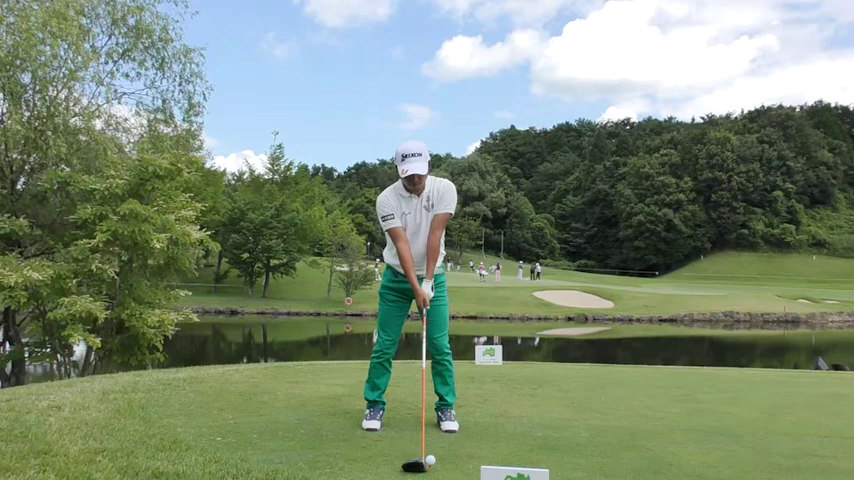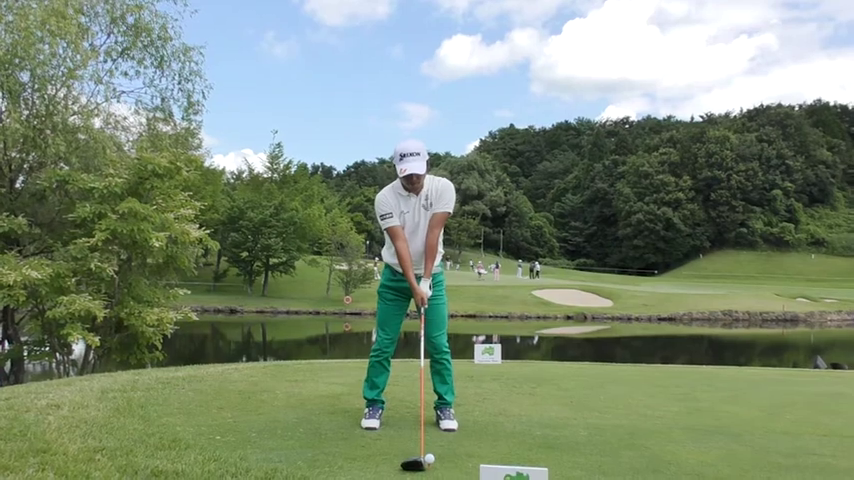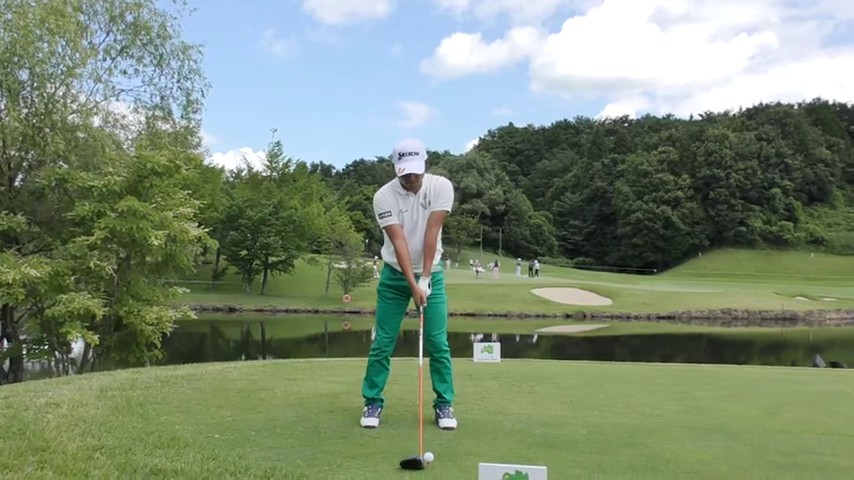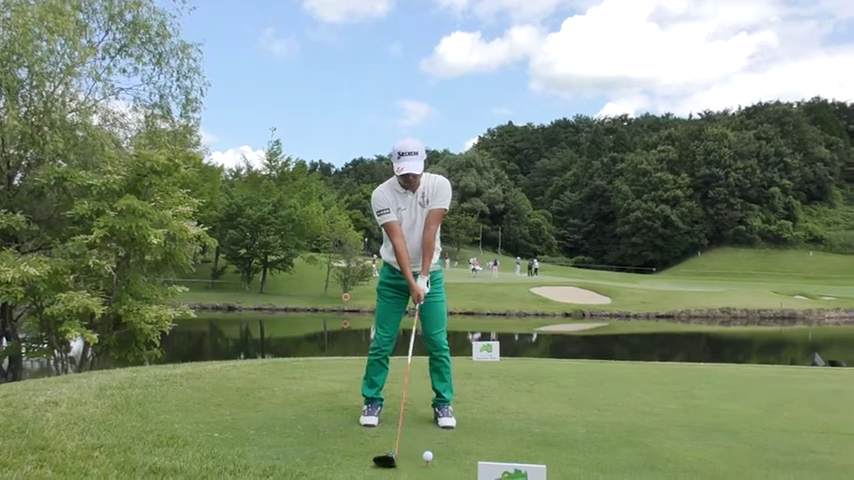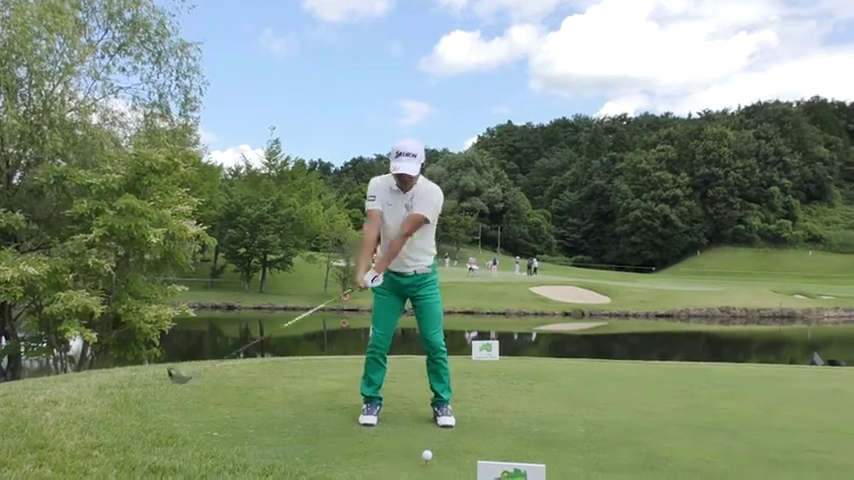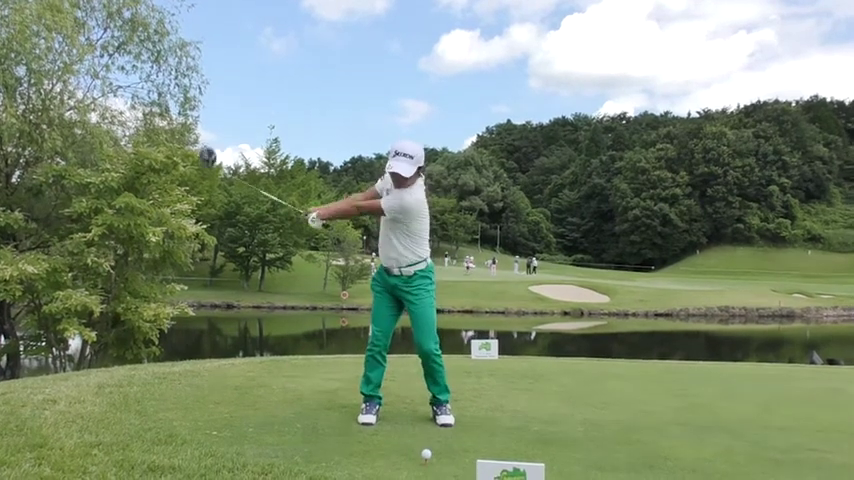
dt=0.3s
person 1, frame 1
left shoulder: (445, 189)
right shoulder: (386, 199)
left elbow: (434, 236)
right elbow: (401, 244)
left wrist: (428, 280)
right wrist: (416, 287)
left hip: (433, 276)
right hip: (397, 278)
left knee: (440, 345)
right knee: (385, 345)
left ankle: (445, 407)
right ankle: (374, 405)
person 1, frame 2
left shoulder: (443, 188)
right shoulder: (385, 198)
left elbow: (433, 234)
right elbow: (400, 242)
left wrist: (426, 279)
right wrist: (413, 286)
left hip: (432, 276)
right hip: (395, 277)
left knee: (439, 344)
right knee: (383, 344)
left ankle: (445, 406)
right ankle: (373, 404)
person 1, frame 3
left shoulder: (441, 187)
right shoulder: (384, 197)
left elbow: (431, 233)
right elbow: (398, 241)
left wrist: (425, 278)
right wrist: (412, 284)
left hip: (431, 274)
right hip: (394, 276)
left knee: (438, 343)
right knee: (383, 342)
left ankle: (444, 404)
right ankle: (372, 402)
person 1, frame 4
left shoulder: (439, 185)
right shoulder: (381, 194)
left elbow: (430, 231)
right elbow: (396, 239)
left wrist: (424, 275)
right wrist: (410, 282)
left hip: (430, 273)
right hip: (394, 275)
left knee: (438, 342)
right knee: (382, 342)
left ankle: (443, 403)
right ankle: (372, 401)
person 1, frame 5
left shoulder: (431, 193)
right shoulder: (378, 185)
left elbow: (404, 234)
right elbow: (371, 227)
left wrist: (377, 269)
right wrist: (363, 267)
left hip: (423, 278)
right hip: (390, 277)
left knee: (434, 343)
right knee: (379, 341)
left ankle: (441, 403)
right ankle: (371, 401)
person 1, frame 6
left shoulder: (410, 199)
right shoulder: (393, 178)
left elbow: (362, 208)
right elbow: (363, 196)
left wrist: (325, 215)
right wrist: (324, 209)
left hip: (416, 279)
right hip: (386, 275)
left knee: (427, 345)
right knee: (378, 341)
left ankle: (441, 402)
right ankle: (371, 400)
